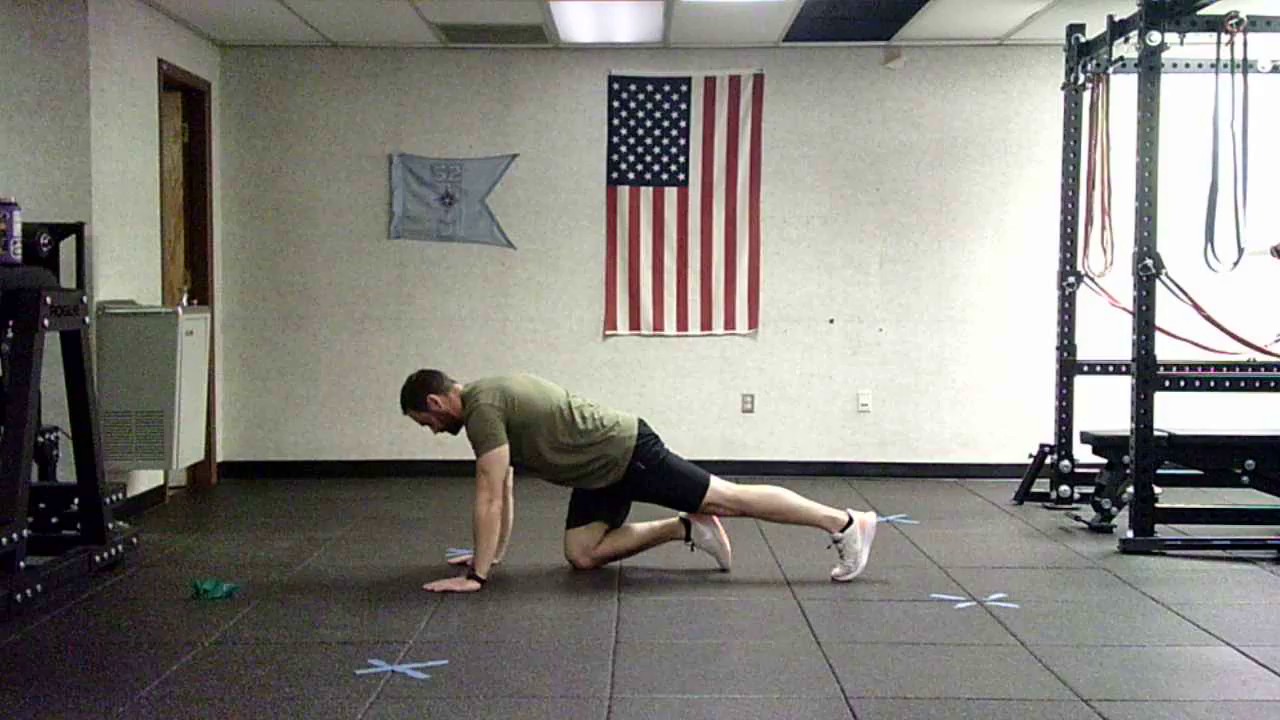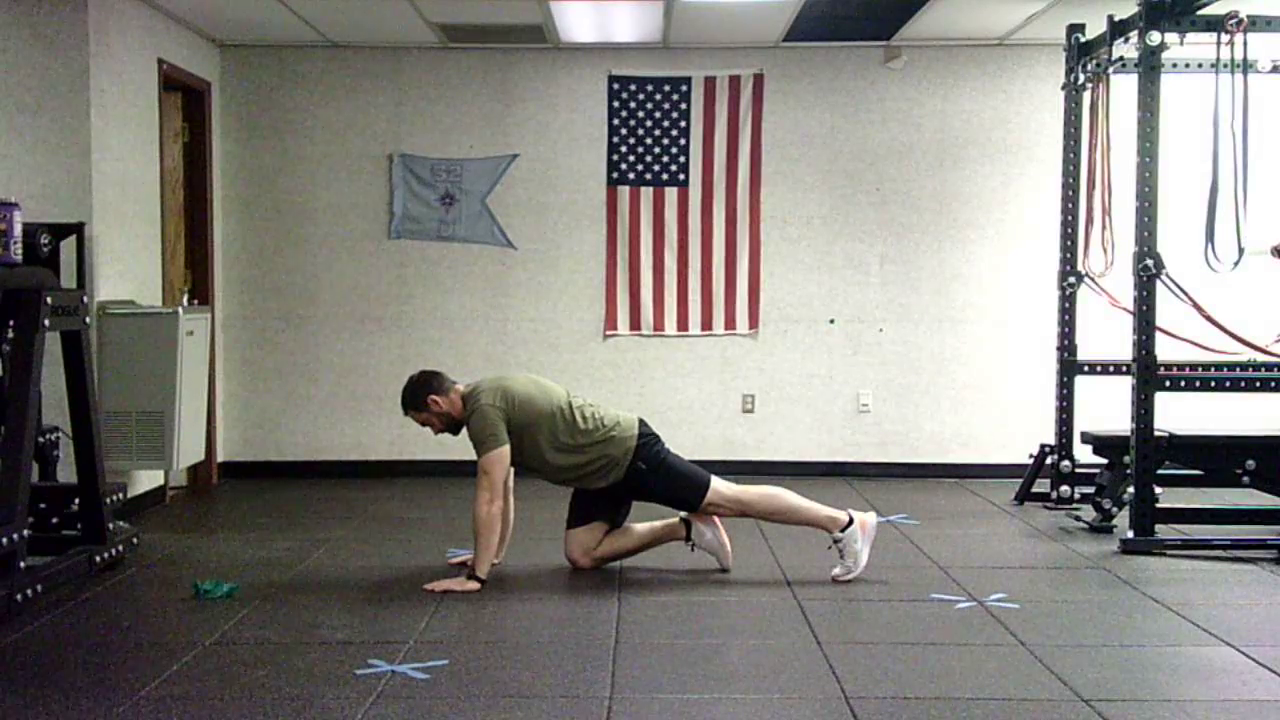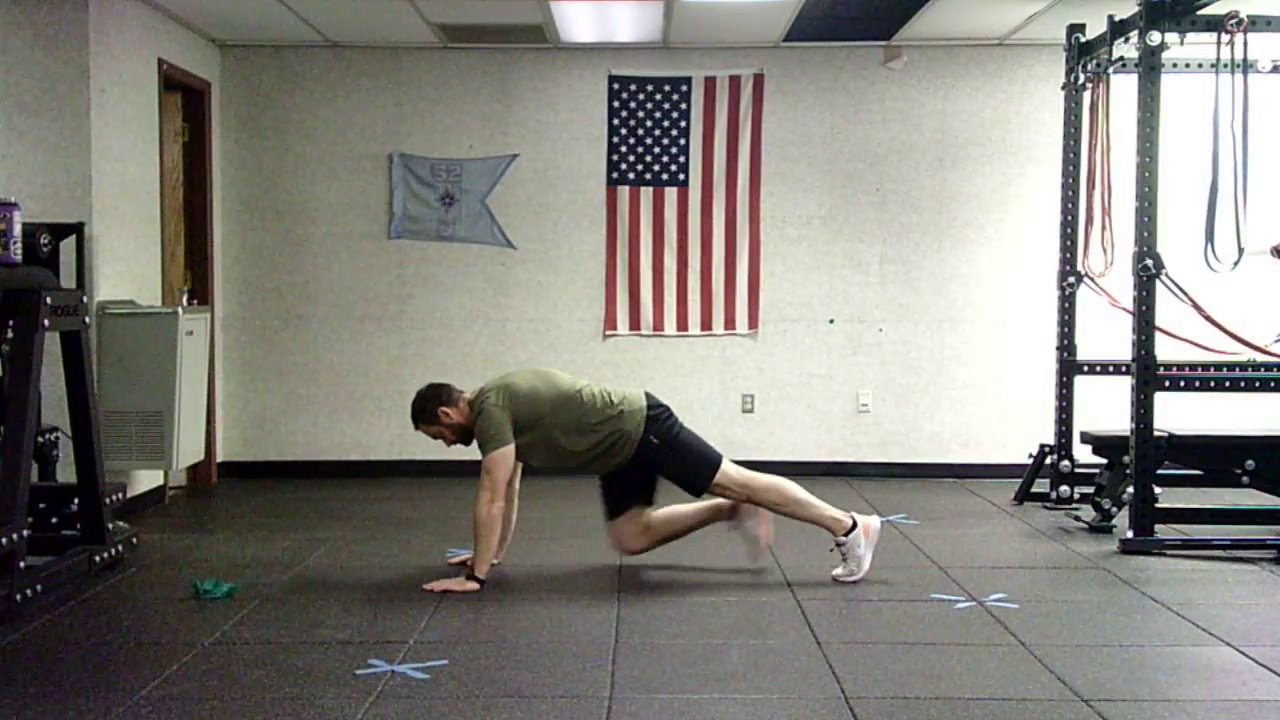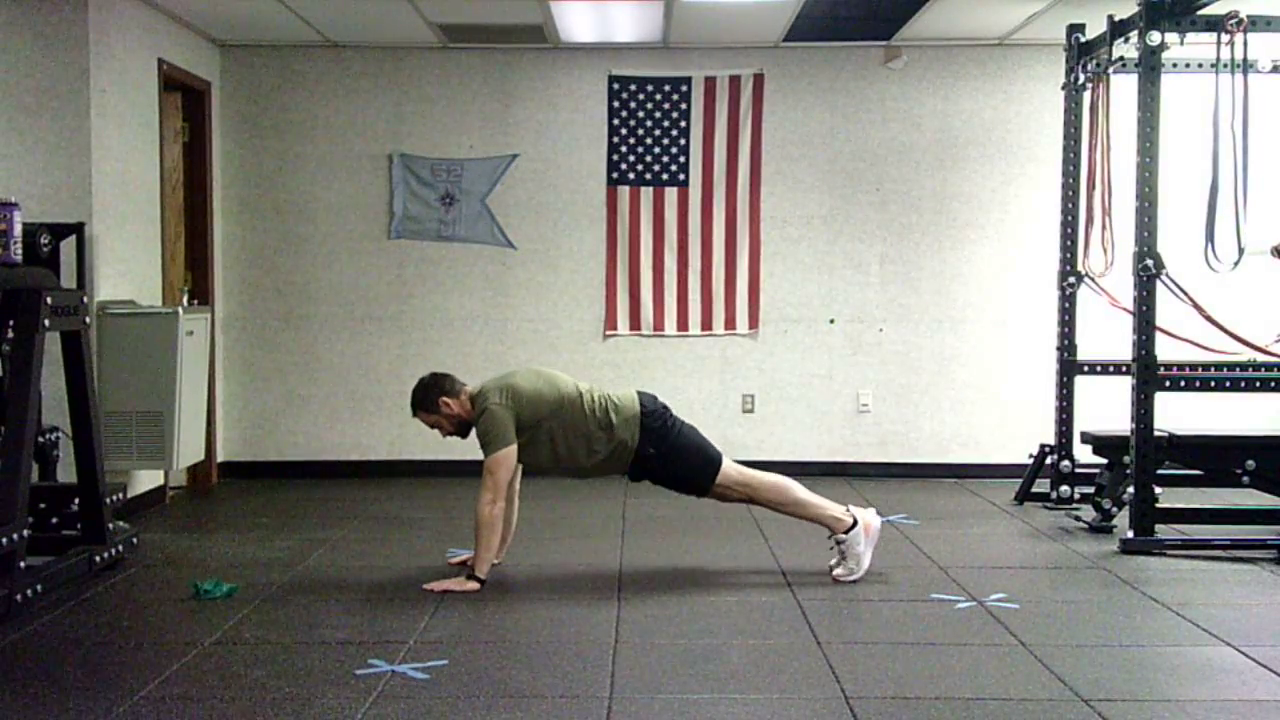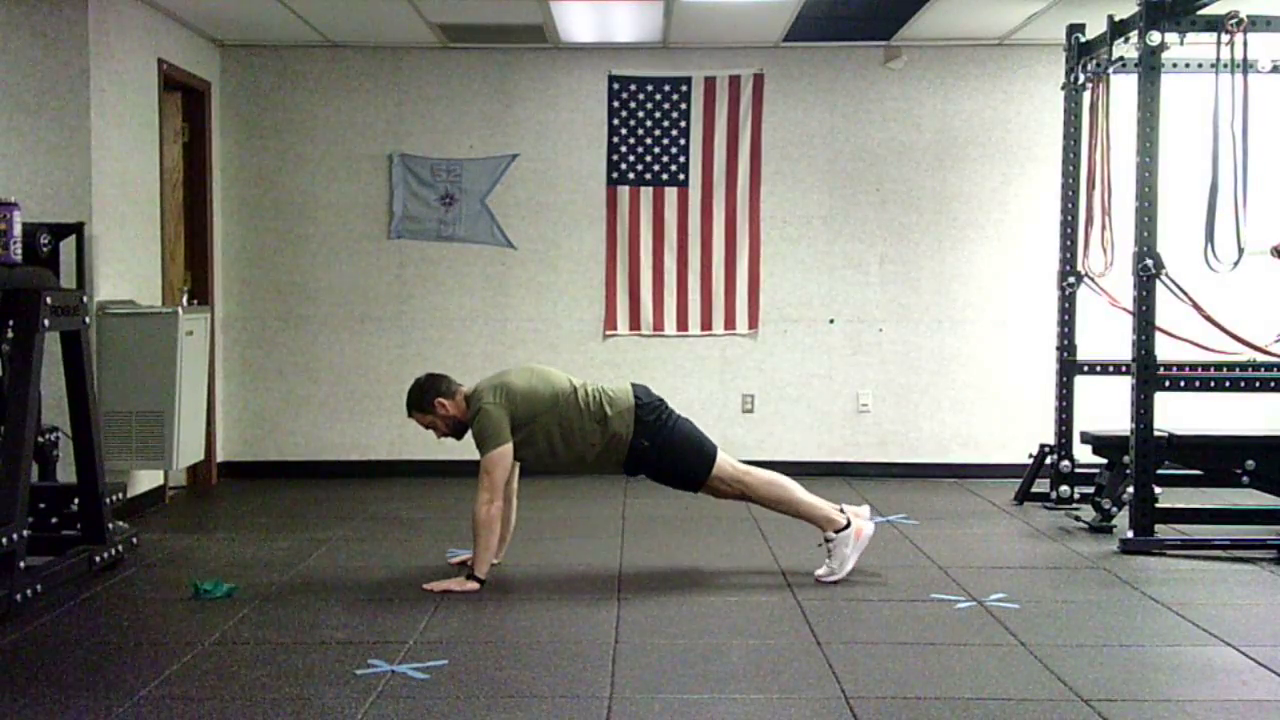
dt=0.4s
person 1, frame 1
left shoulder: (481, 410)
right shoulder: (490, 397)
left elbow: (489, 497)
right elbow: (504, 489)
left wrist: (475, 575)
right wrist: (492, 553)
left hip: (626, 454)
right hip: (607, 463)
left knee: (727, 499)
right knee: (582, 555)
left ankle: (846, 524)
right ankle: (687, 528)
person 1, frame 2
left shoulder: (482, 410)
right shoulder: (492, 399)
left elbow: (490, 498)
right elbow: (504, 489)
left wrist: (476, 575)
right wrist: (493, 552)
left hip: (628, 454)
right hip: (608, 464)
left knee: (729, 499)
right knee: (581, 554)
left ankle: (847, 525)
right ankle: (687, 527)
person 1, frame 3
left shoulder: (489, 412)
right shoulder: (500, 405)
left elbow: (491, 500)
right elbow: (508, 491)
left wrist: (475, 575)
right wrist: (493, 554)
left hip: (640, 429)
right hip: (626, 440)
left knee: (734, 482)
right knee: (629, 539)
left ankle: (850, 527)
right ankle: (735, 510)
person 1, frame 4
left shoulder: (491, 410)
right shoulder: (500, 400)
left elbow: (492, 499)
right elbow: (509, 491)
left wrist: (476, 575)
right wrist: (494, 553)
left hip: (640, 432)
right hip: (634, 434)
left knee: (739, 483)
right knee: (733, 488)
left ankle: (851, 528)
right ankle: (848, 516)
person 1, frame 5
left shoulder: (487, 410)
right shoulder: (495, 398)
left elbow: (491, 499)
right elbow: (507, 489)
left wrist: (475, 576)
right wrist: (493, 553)
left hip: (635, 425)
right hip: (629, 425)
left knee: (733, 477)
right knee: (727, 484)
left ankle: (842, 527)
right ankle: (844, 515)
